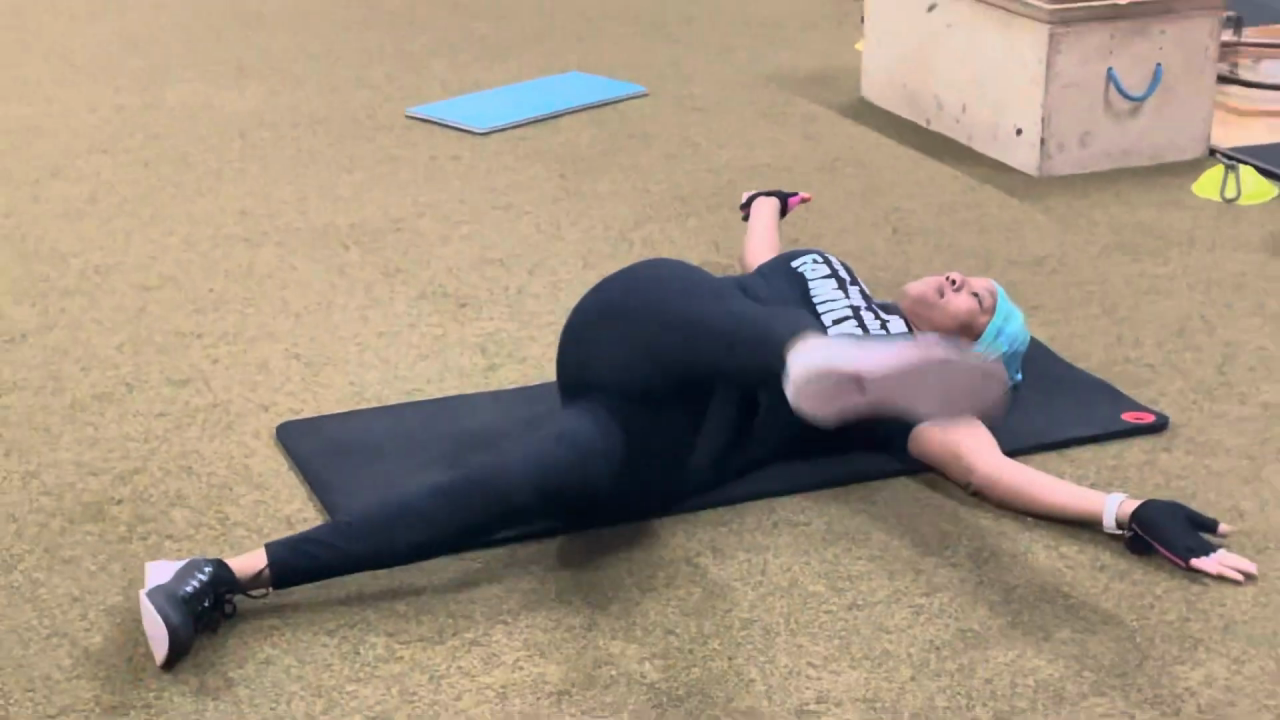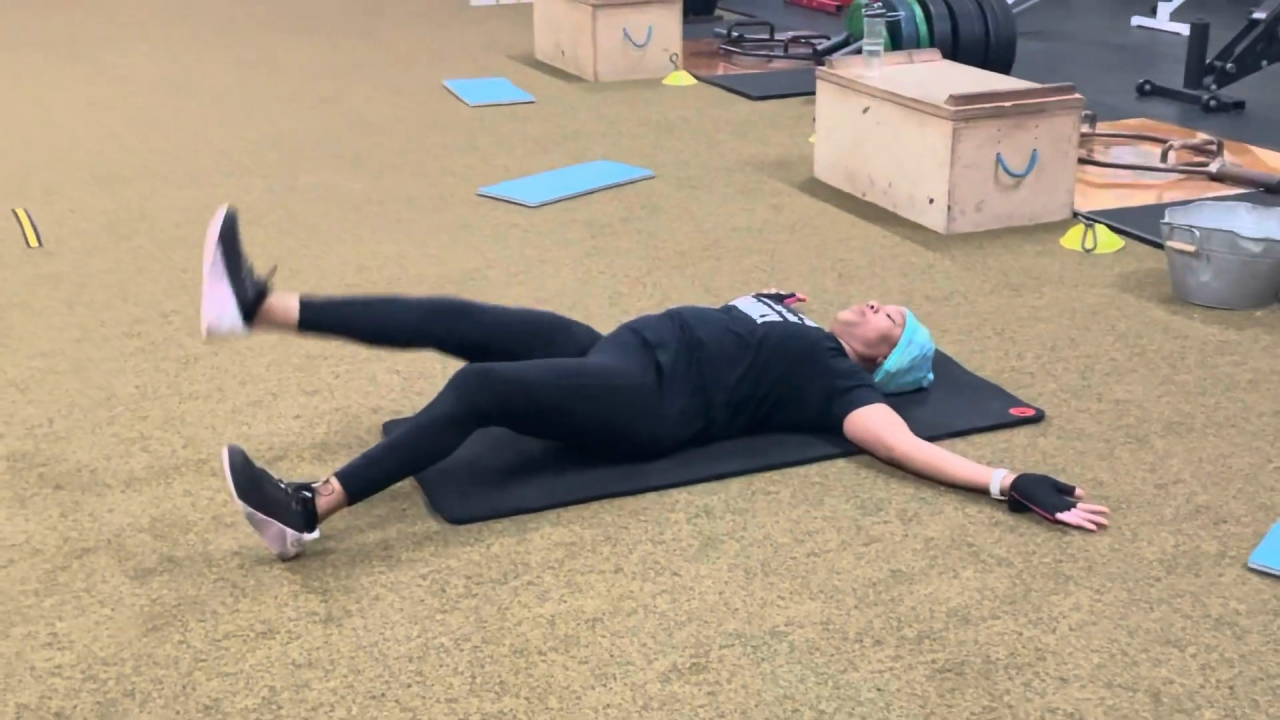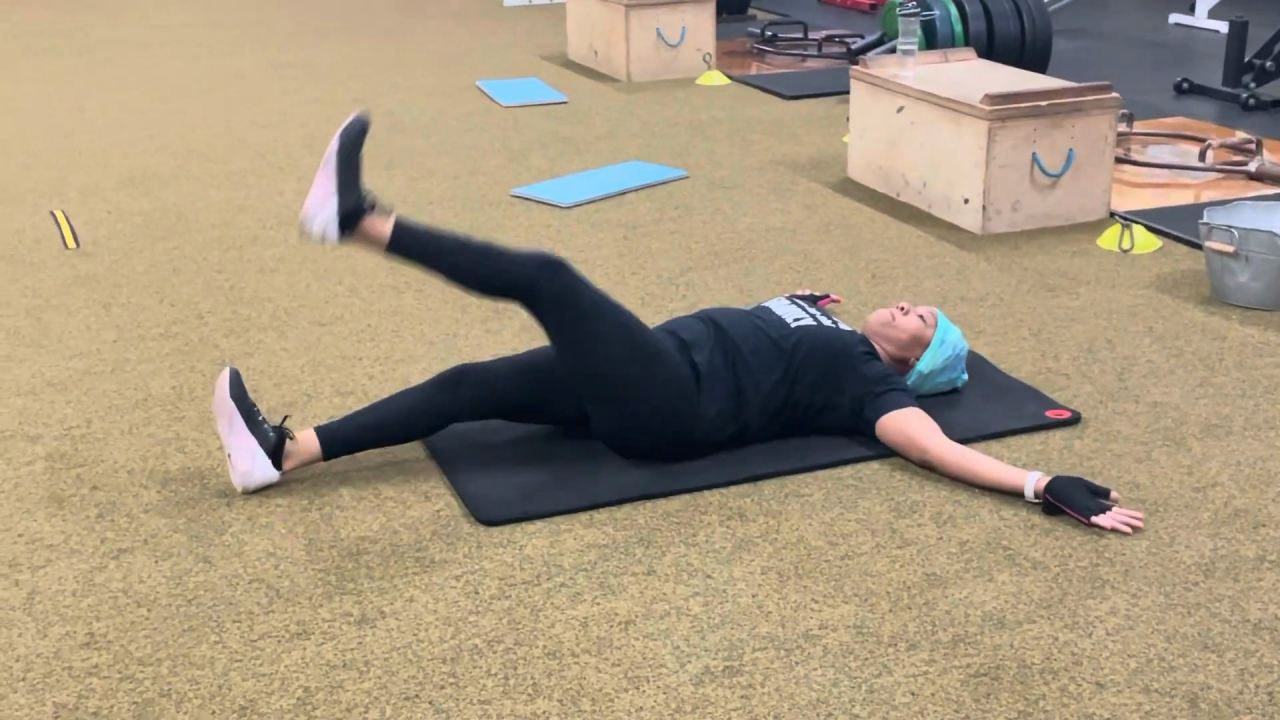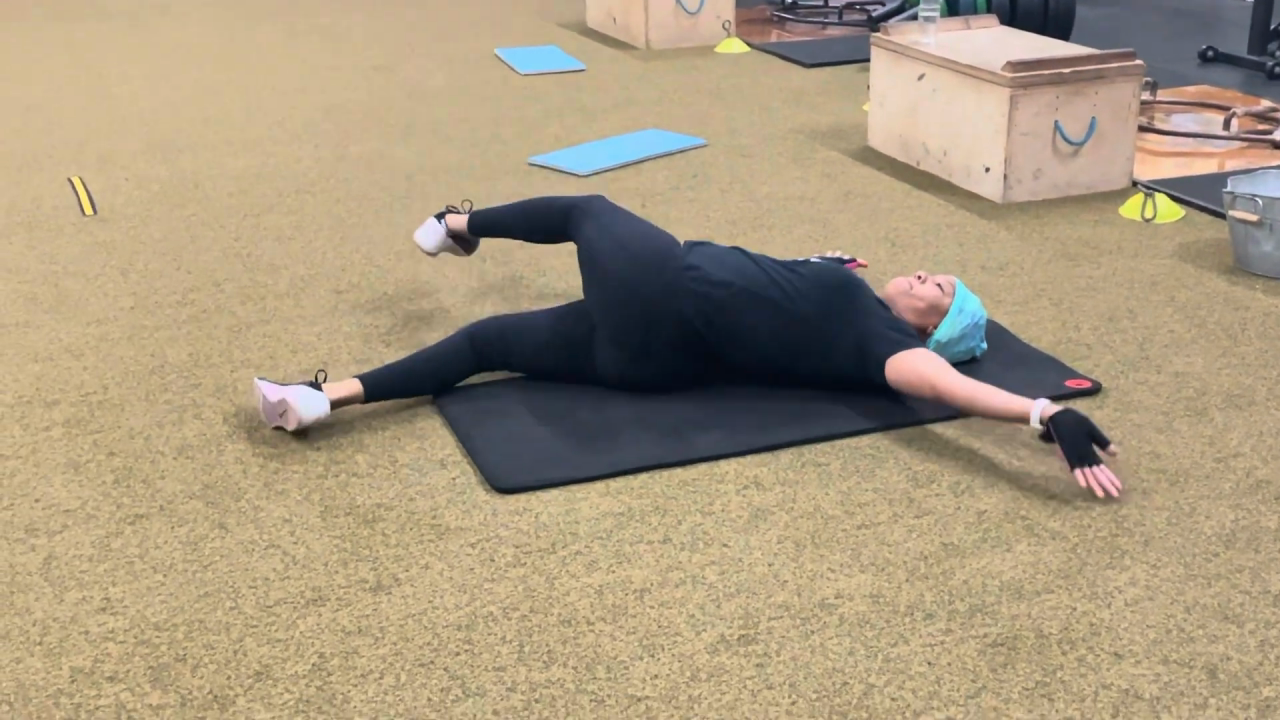
dt=1s
person 1, frame 1
left shoulder: (933, 389)
right shoulder: (834, 274)
left elbow: (997, 472)
right elbow: (756, 272)
left wrist: (1131, 512)
right wrist: (765, 209)
left hip: (667, 441)
right hip: (645, 322)
left knee: (516, 484)
left ankle: (228, 577)
person 1, frame 2
left shoulder: (843, 384)
right shoulder: (797, 323)
left elbow: (913, 450)
left wrist: (1015, 484)
right wrist: (765, 294)
left hip: (647, 401)
right hip: (620, 351)
left knee: (480, 385)
right knee: (453, 320)
left ankle: (307, 515)
right ankle: (258, 302)
person 1, frame 3
left shoulder: (876, 387)
right shoulder: (830, 334)
left elbow: (945, 451)
left wrist: (1050, 488)
right wrist: (798, 302)
left hip: (671, 411)
right hip: (651, 377)
left knee: (547, 278)
right knee: (466, 385)
left ankle: (358, 218)
right ankle: (281, 452)
person 1, frame 4
left shoulder: (884, 340)
right shoulder: (859, 310)
left elbow: (941, 382)
left wrist: (1045, 415)
right hip: (656, 354)
left knee: (592, 208)
right knee: (490, 340)
left ankle: (459, 225)
right ankle: (321, 397)
